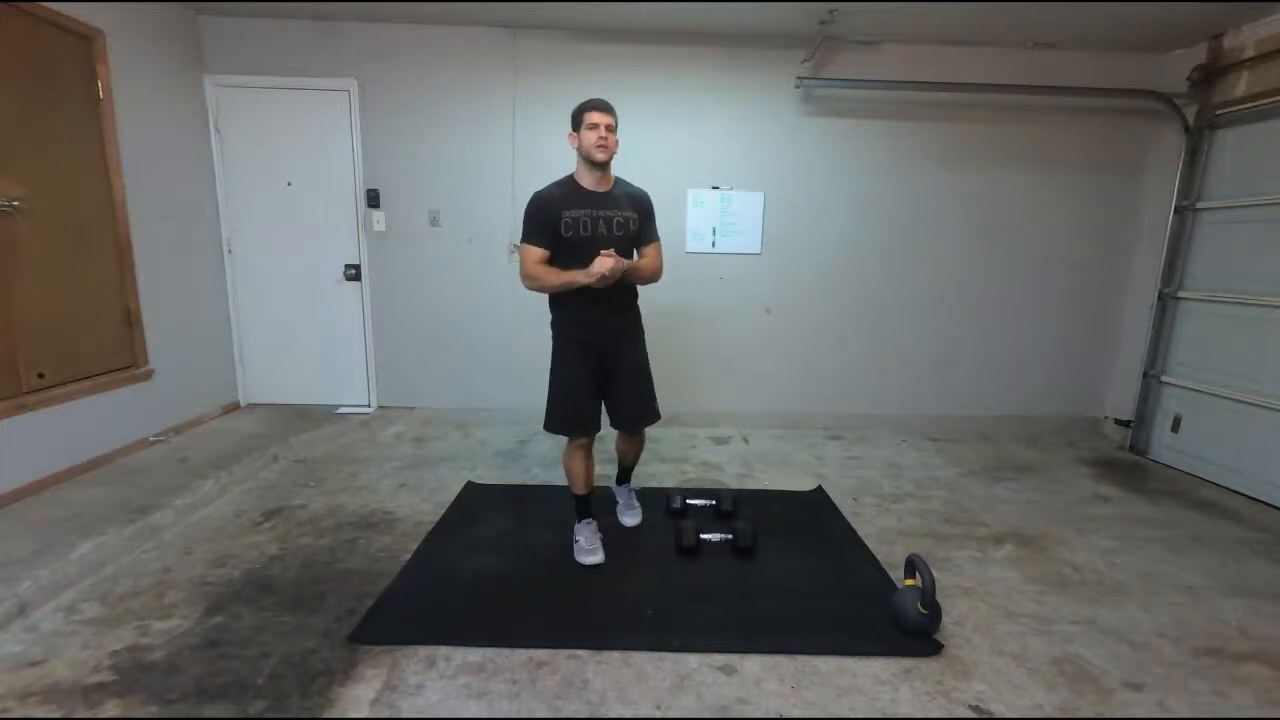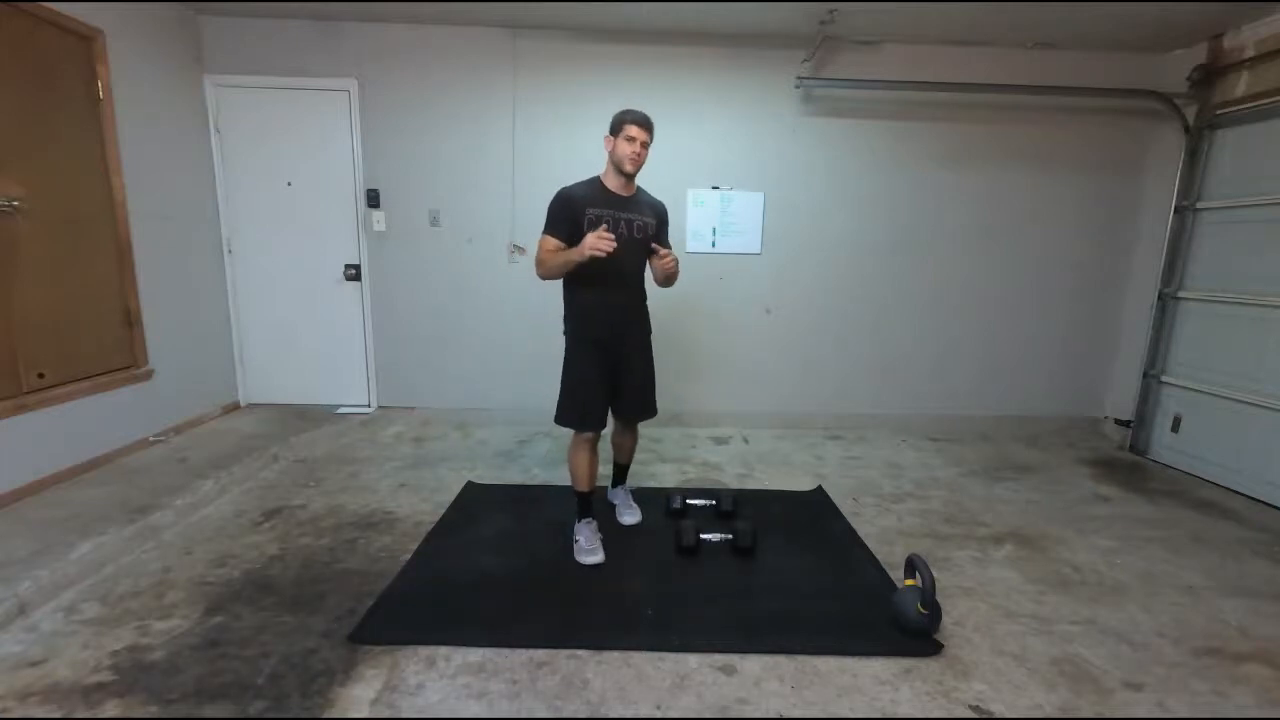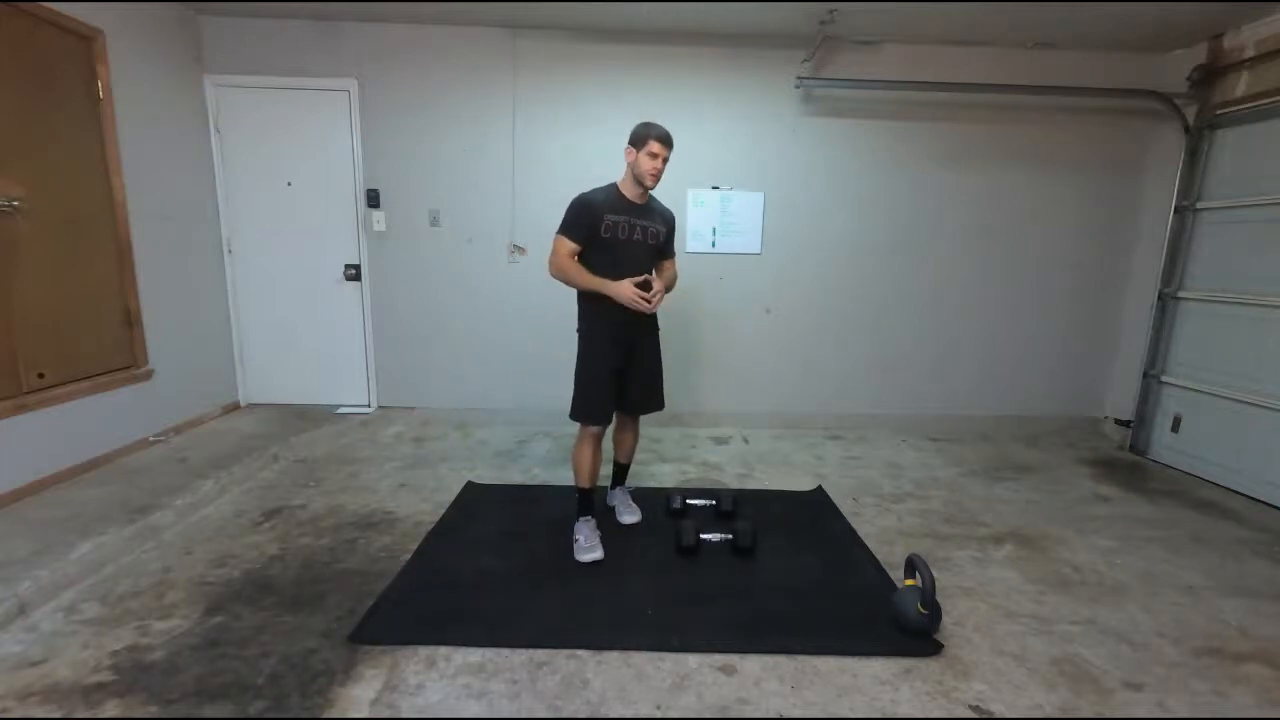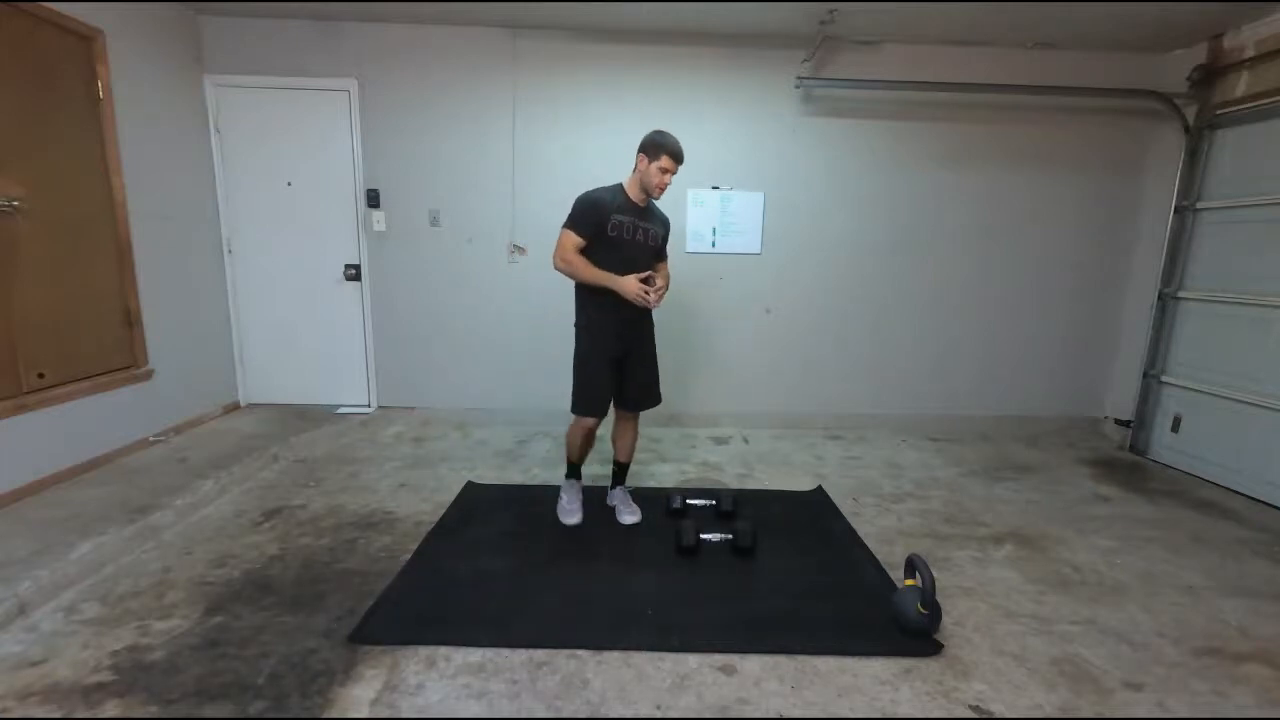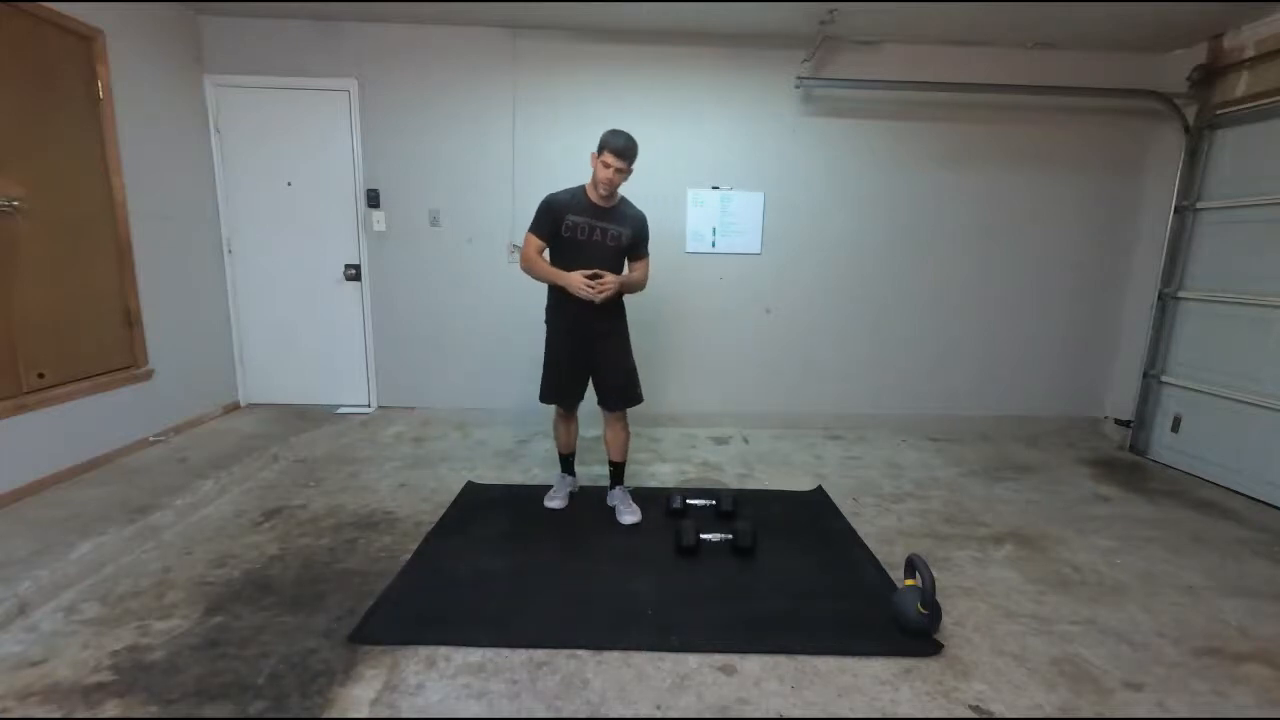
dt=0.5s
person 1, frame 1
left shoulder: (637, 200)
right shoulder: (548, 201)
left elbow: (654, 267)
right elbow: (531, 274)
left wrist: (624, 267)
right wrist: (586, 274)
left hip: (626, 335)
right hip: (574, 339)
left knee: (634, 427)
right knee: (580, 437)
left ankle: (624, 487)
right ankle: (584, 522)
person 1, frame 2
left shoulder: (654, 209)
right shoulder: (572, 199)
left elbow: (659, 270)
right elbow: (543, 264)
left wrist: (670, 267)
right wrist: (580, 252)
left hip: (634, 333)
right hip: (587, 336)
left knee: (629, 419)
right knee: (586, 431)
left ankle: (619, 488)
right ankle: (584, 519)
person 1, frame 3
left shoulder: (663, 217)
right shoulder: (591, 204)
left elbow: (667, 269)
right elbow: (559, 263)
left wrist: (662, 286)
right wrist: (613, 288)
left hip: (643, 332)
right hip: (599, 333)
left knee: (630, 415)
right knee: (593, 426)
left ankle: (618, 489)
right ankle: (584, 518)
person 1, frame 4
left shoulder: (659, 221)
right shoulder: (595, 203)
right elbow: (563, 258)
left wrist: (661, 285)
right wrist: (618, 282)
left hip: (638, 329)
right hip: (596, 327)
left knee: (629, 412)
right knee: (588, 418)
left ankle: (618, 487)
right ankle: (572, 481)
person 1, frame 5
left shoulder: (634, 219)
right shoulder: (557, 205)
left elbow: (640, 276)
right elbow: (528, 257)
left wrist: (618, 282)
right wrist: (565, 279)
left hip: (609, 327)
right hip: (564, 325)
left knee: (616, 409)
right knee: (564, 407)
left ankle: (617, 488)
right ankle: (567, 476)
